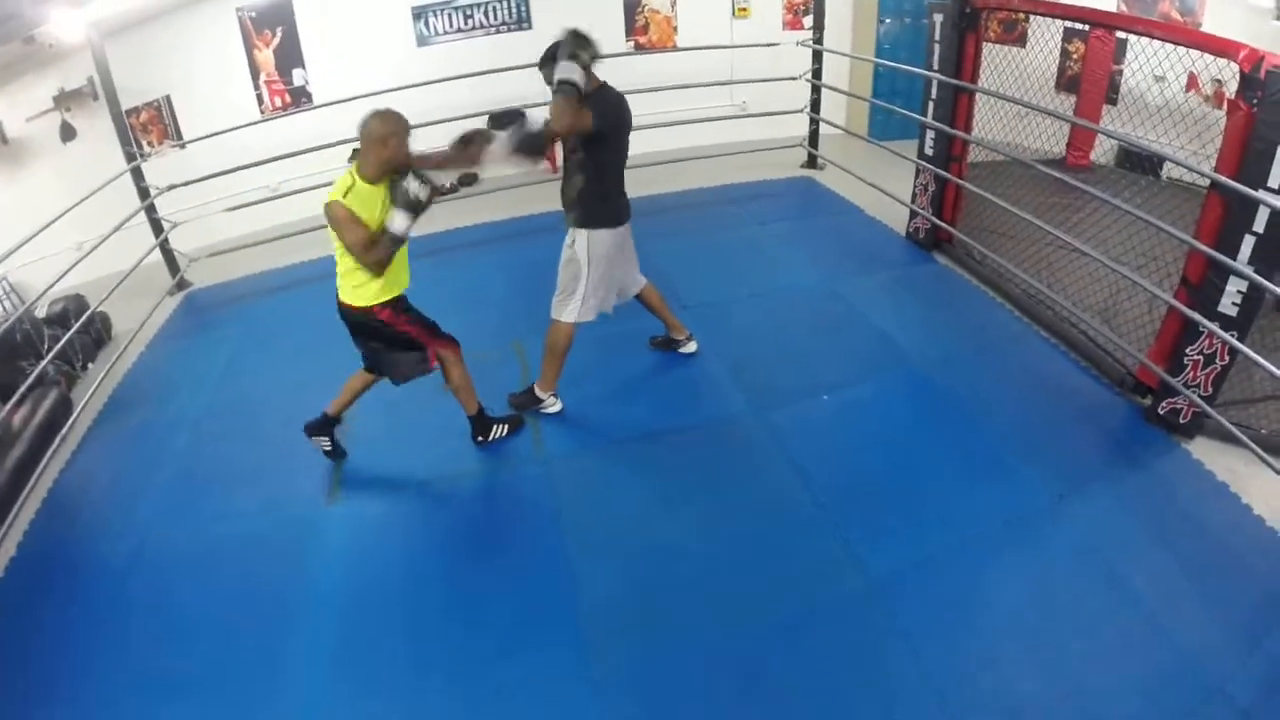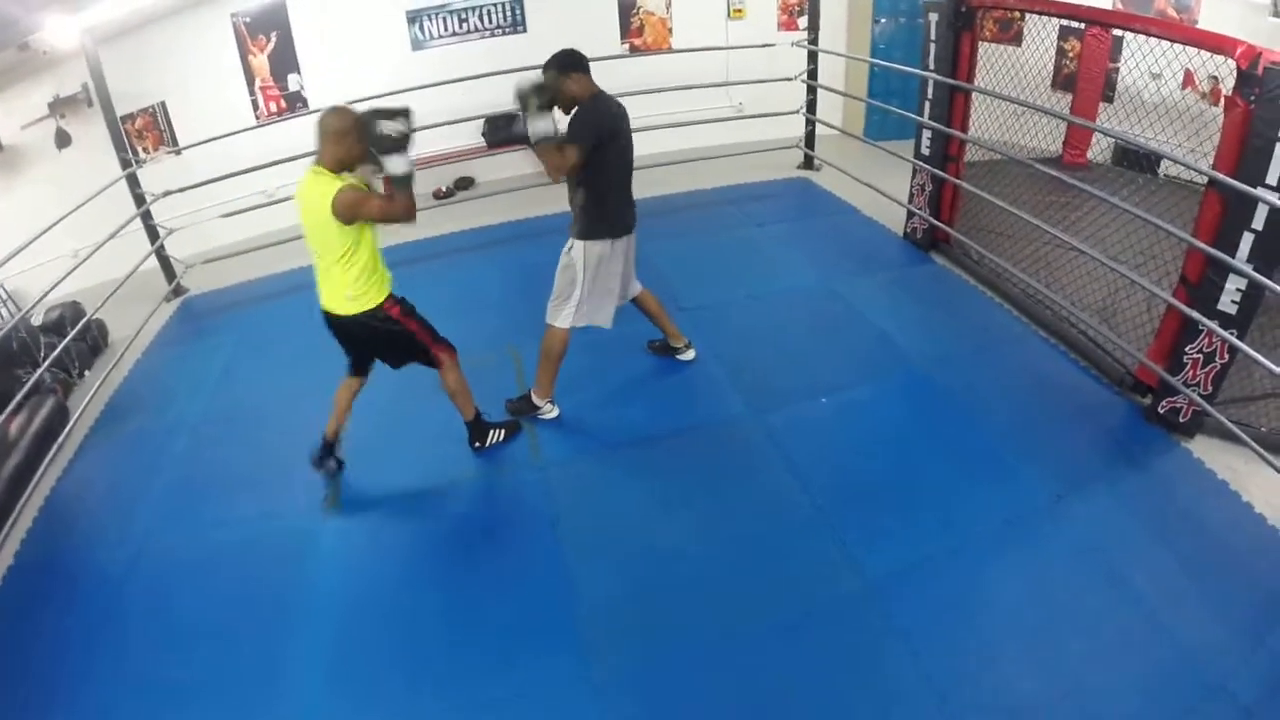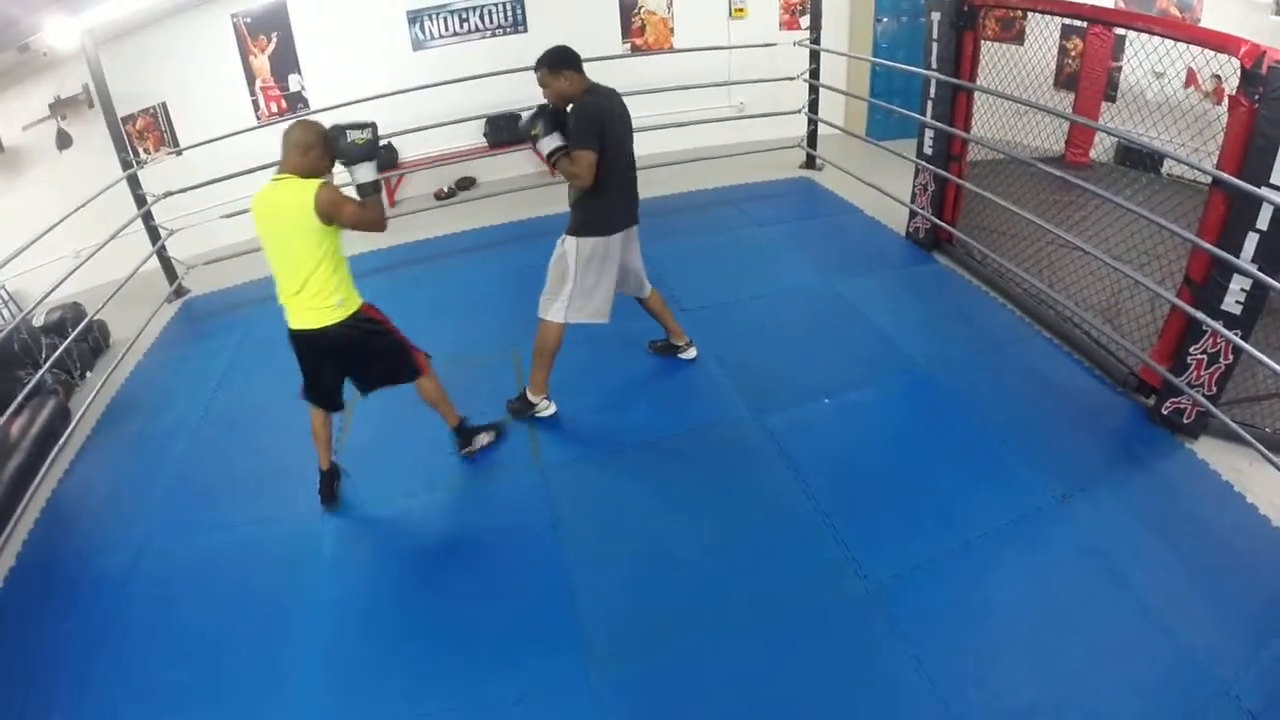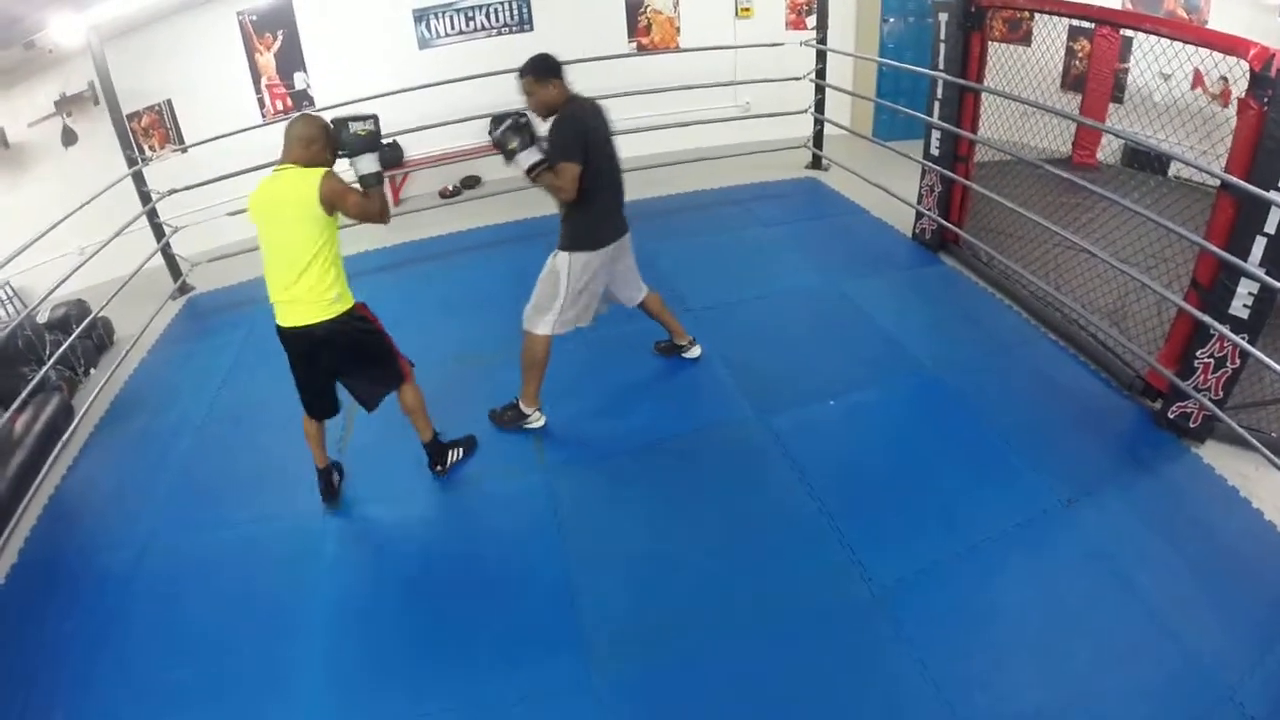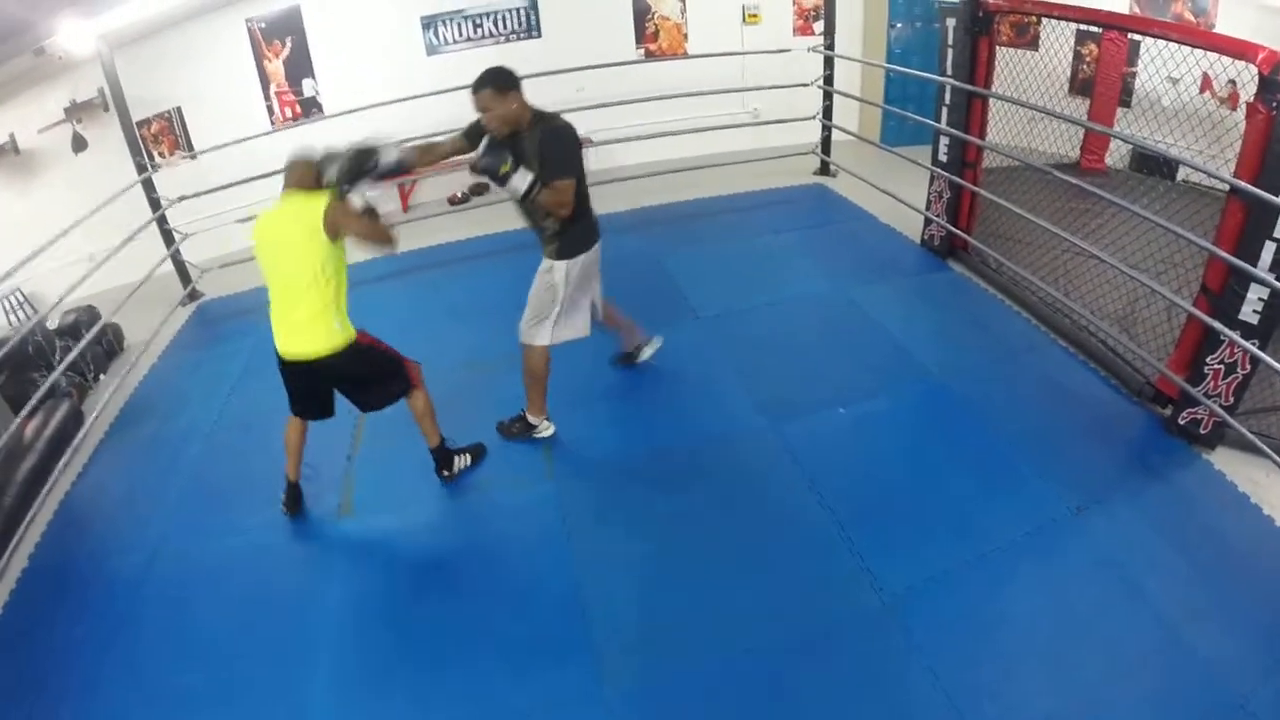
dt=0.2s
person 1, frame 1
left shoulder: (609, 103)
right shoulder: (593, 101)
left elbow: (561, 124)
right elbow: (554, 132)
left wrist: (568, 74)
right wrist: (530, 138)
left hip: (594, 223)
right hip: (609, 216)
left knee: (565, 308)
right knee: (632, 281)
left ankle: (545, 394)
right ankle: (681, 337)
person 1, frame 2
left shoulder: (589, 115)
right shoulder: (609, 106)
left elbow: (558, 168)
left wrist: (537, 117)
right wrist: (544, 121)
left hip: (596, 232)
right hip: (621, 223)
left knee: (561, 314)
right knee: (631, 287)
left ankle: (541, 399)
right ankle: (679, 343)
person 1, frame 3
left shoulder: (584, 112)
right shoulder: (610, 98)
left elbow: (582, 176)
left wrist: (547, 141)
right wrist: (559, 131)
left hip: (592, 228)
right hip: (623, 219)
left knee: (553, 309)
right knee: (638, 285)
left ankle: (537, 397)
right ankle: (680, 341)
person 1, frame 4
left shoulder: (568, 123)
right shoulder: (587, 110)
left elbow: (565, 190)
left wrist: (523, 154)
right wrist: (524, 145)
left hip: (584, 241)
right hip: (613, 229)
left knee: (538, 321)
right knee: (634, 290)
left ankle: (528, 408)
right ankle: (685, 341)
person 1, frame 5
left shoulder: (555, 135)
right shoulder: (494, 129)
left elbow: (561, 205)
right elbow: (440, 151)
left wrist: (513, 175)
right wrist: (389, 158)
left hip: (571, 246)
right hip: (573, 241)
left knee: (535, 333)
right knee: (584, 301)
left ankle: (537, 419)
right ankle: (638, 341)
person 2, frame 1
left shoulder: (388, 170)
right shoulder: (339, 206)
left elbow: (439, 160)
right elbow: (375, 265)
right wrist: (403, 216)
left hip: (372, 299)
right hip: (370, 304)
left knee: (376, 368)
right knee: (447, 352)
left ankle: (323, 424)
right ankle: (482, 426)
person 2, frame 2
left shoulder: (310, 182)
right shoulder: (342, 195)
right elbow: (405, 212)
left wrist: (382, 160)
right wrist: (398, 158)
left hip: (335, 309)
right hip: (370, 307)
left knee: (358, 371)
right knee: (445, 358)
left ankle: (328, 448)
right ankle: (479, 431)
person 2, frame 3
left shoulder: (260, 203)
right shoulder: (320, 194)
right elbow: (376, 222)
right wrist: (366, 170)
left hip: (300, 329)
right hip: (344, 319)
left knee: (321, 403)
right knee: (419, 368)
left ankle: (328, 479)
right ankle: (464, 436)
person 2, frame 4
left shoulder: (257, 196)
right shoulder: (322, 183)
right elbow: (379, 213)
right wrist: (367, 160)
left hip: (289, 325)
right hip: (334, 316)
left knee: (314, 406)
right knee: (402, 376)
left ankle: (326, 476)
right ankle: (437, 453)
person 2, frame 5
left shoulder: (260, 228)
right shoulder: (326, 208)
right elbow: (384, 238)
right wrist: (358, 201)
left hip: (289, 354)
right hip: (335, 346)
left knee: (299, 413)
right knee: (411, 381)
left ankle: (292, 491)
right ankle: (445, 460)
